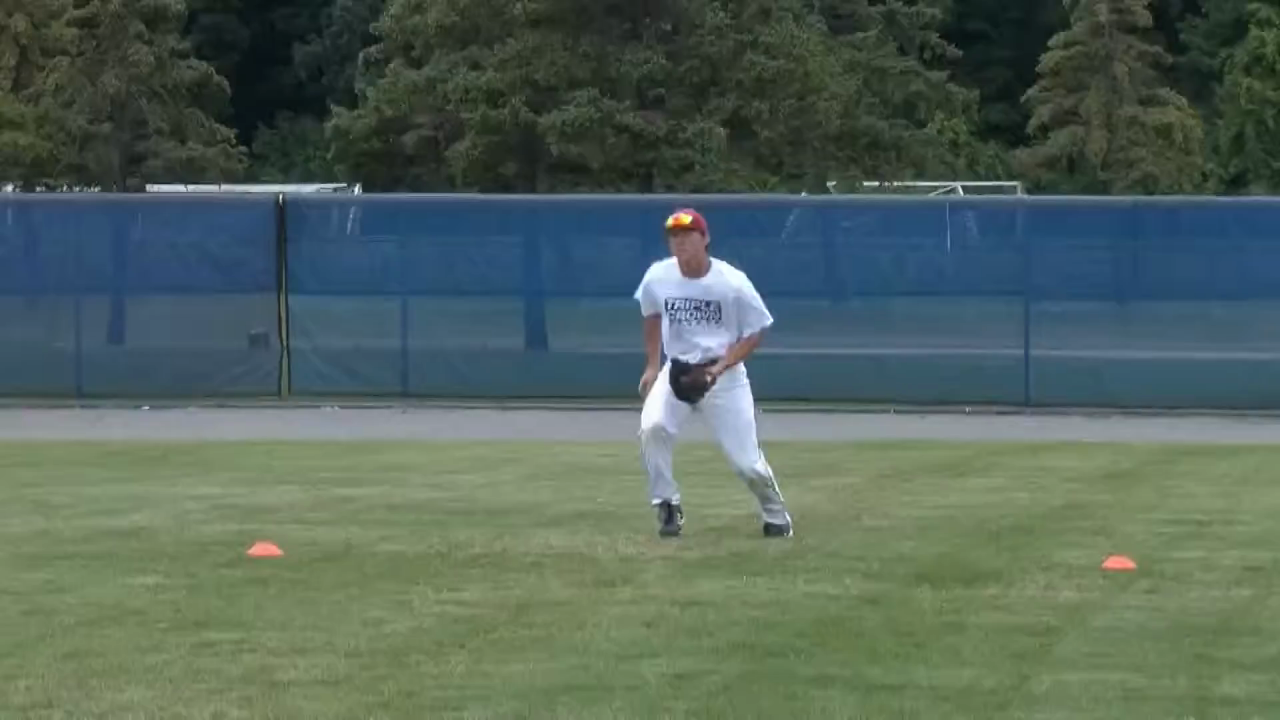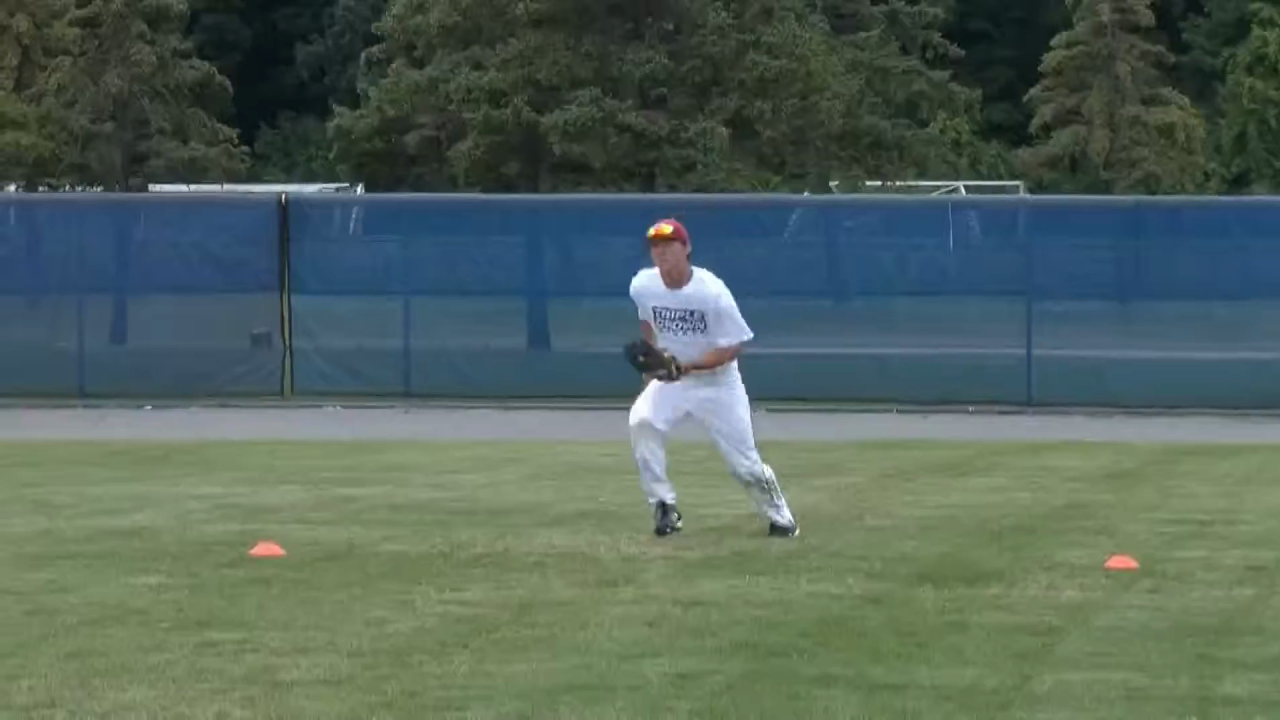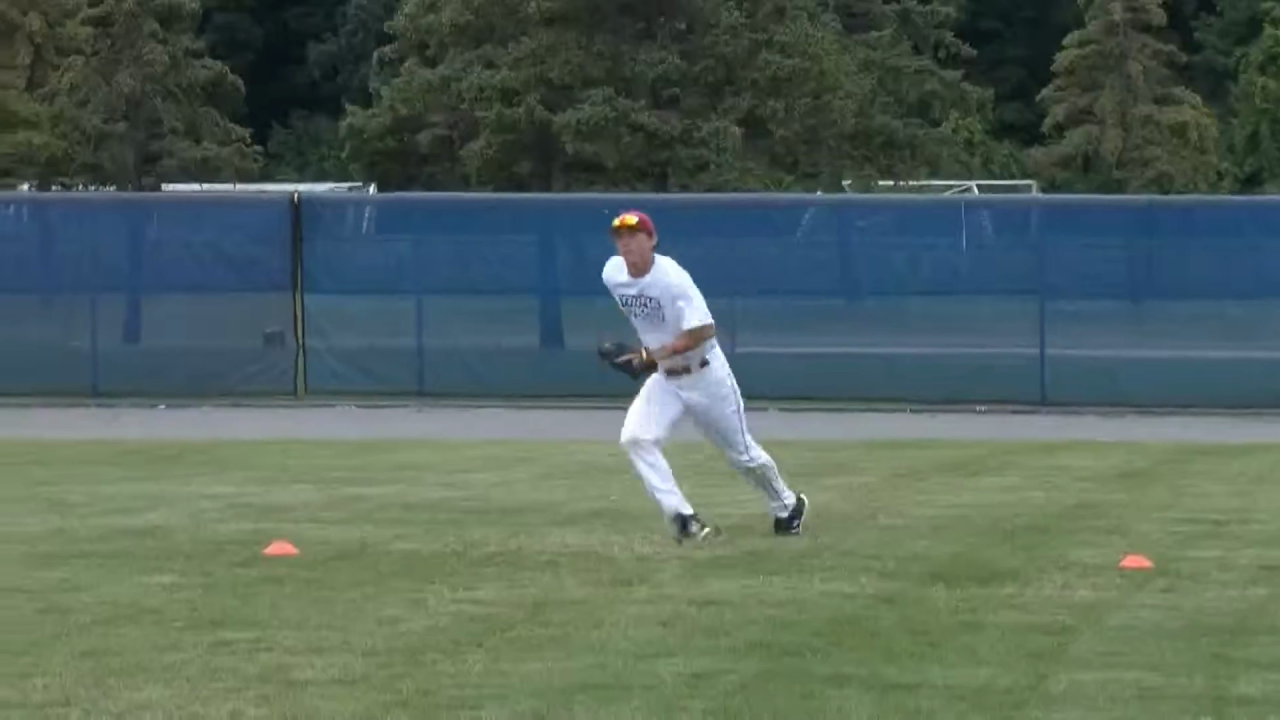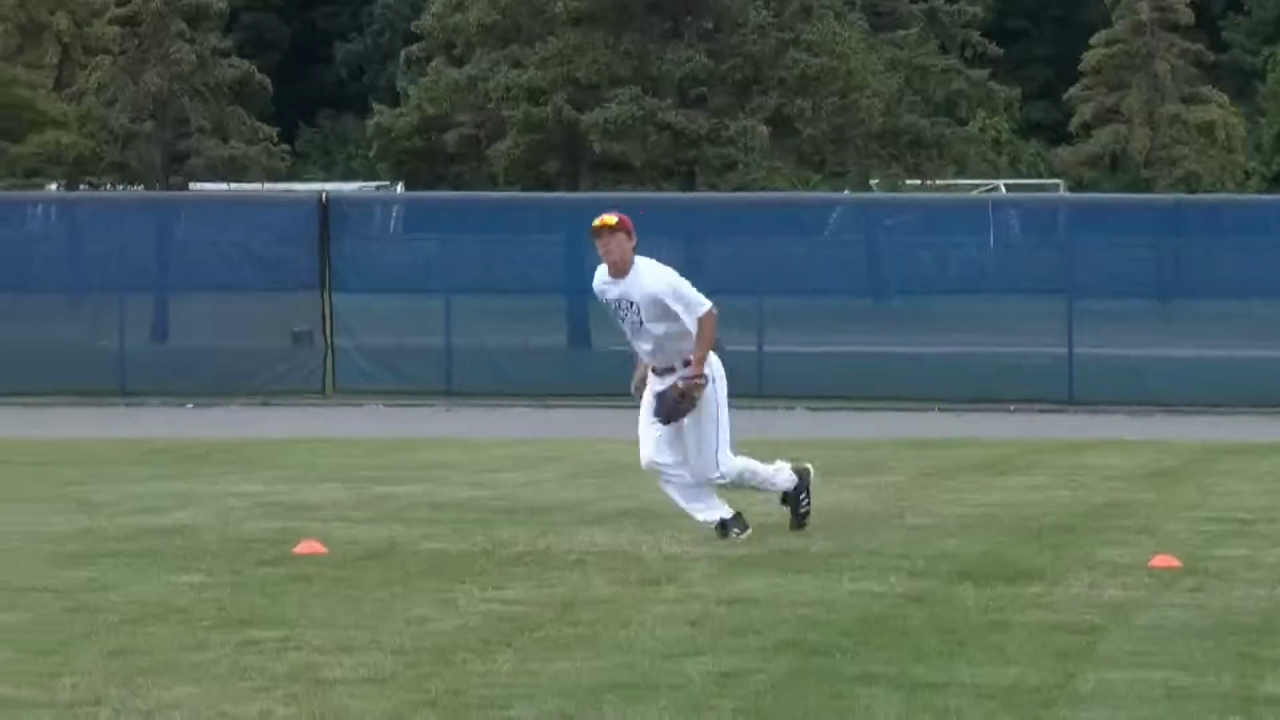
dt=0.1s
person 1, frame 1
left shoulder: (732, 283)
right shoulder: (655, 277)
left elbow: (755, 335)
left wrist: (717, 370)
right wrist: (652, 365)
left hip: (726, 378)
right hip: (677, 375)
left knee: (748, 463)
right knee: (653, 427)
left ankle: (777, 517)
right ankle: (667, 506)
person 1, frame 2
left shoulder: (714, 293)
right shoulder: (642, 285)
left elbow: (732, 351)
left wrist: (683, 366)
left hip: (718, 381)
right hip: (672, 379)
left knee: (745, 466)
right knee: (641, 421)
left ankle: (780, 517)
right ankle: (663, 505)
person 1, frame 3
left shoulder: (671, 279)
right shoulder: (611, 272)
left elbow: (702, 332)
left wrist: (652, 354)
left hip: (703, 371)
right hip: (664, 376)
left knee: (740, 453)
right knee: (634, 438)
left ankle: (786, 507)
right ankle: (684, 517)
person 1, frame 4
left shoulder: (656, 280)
right shoulder: (601, 281)
left elbow: (708, 314)
left wrist: (696, 372)
left hip: (697, 375)
right hip: (660, 379)
left knee: (715, 470)
right knee: (655, 461)
left ankle: (791, 479)
right ankle: (724, 518)
